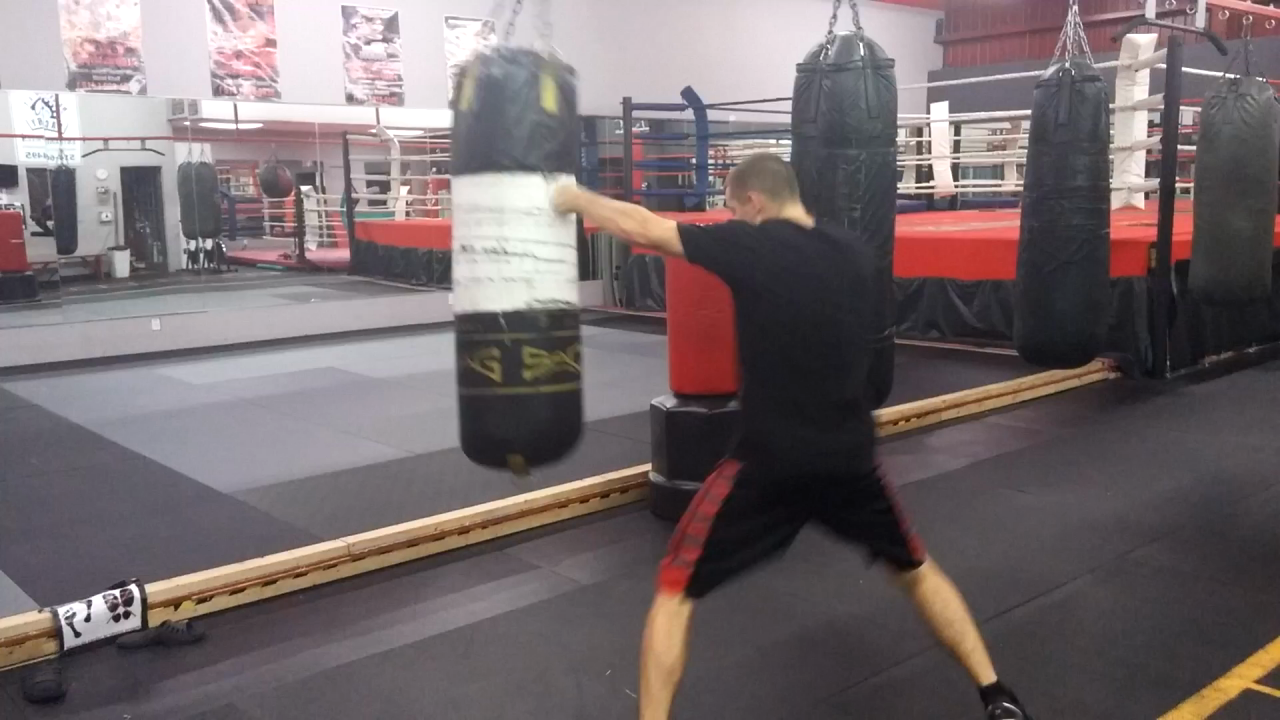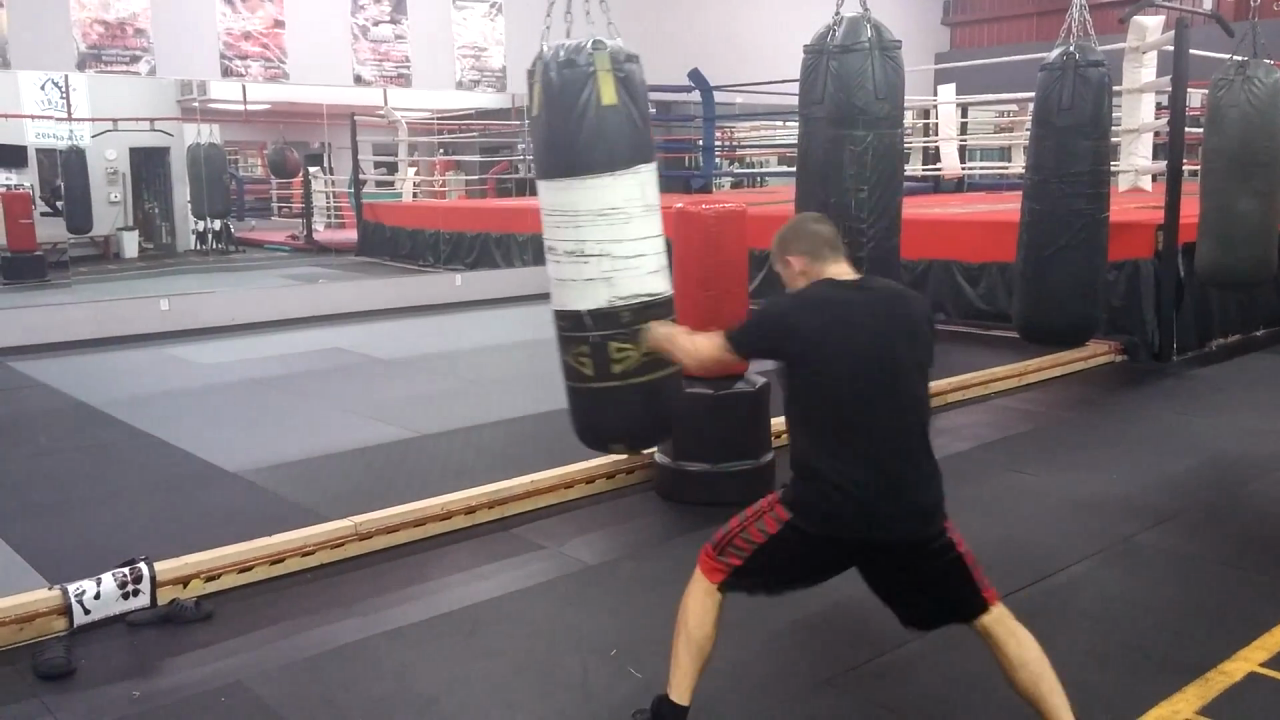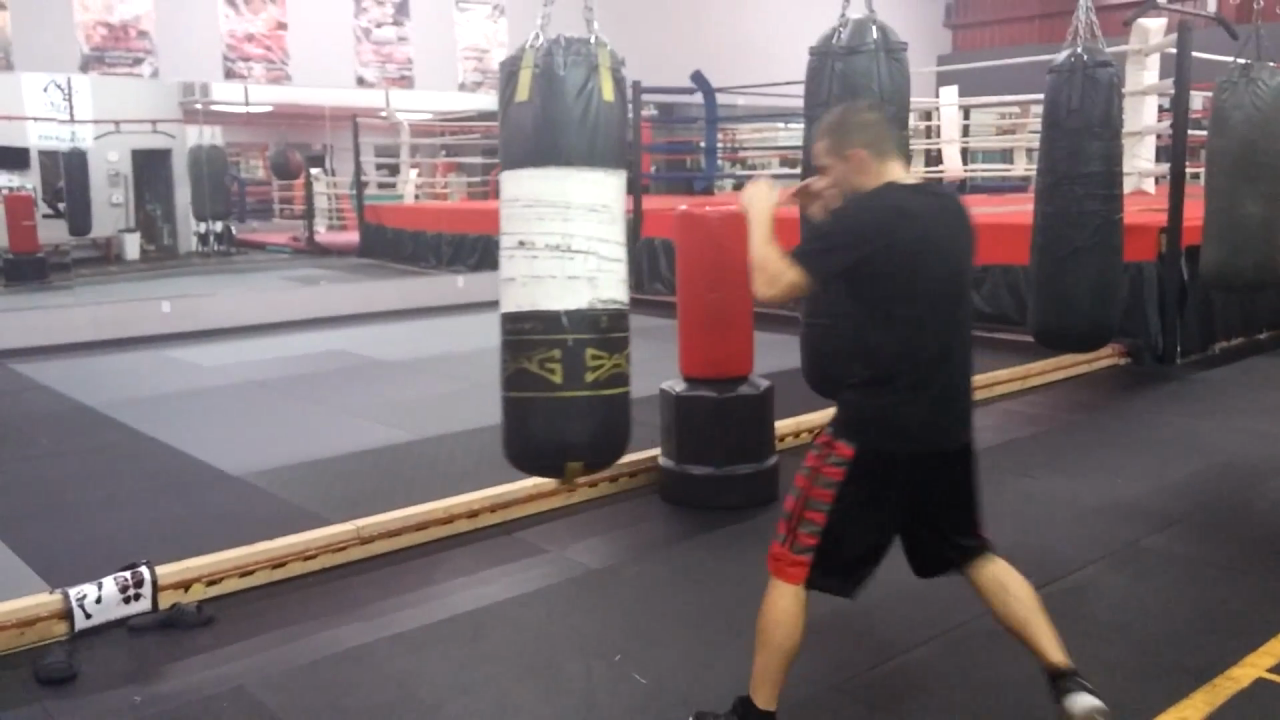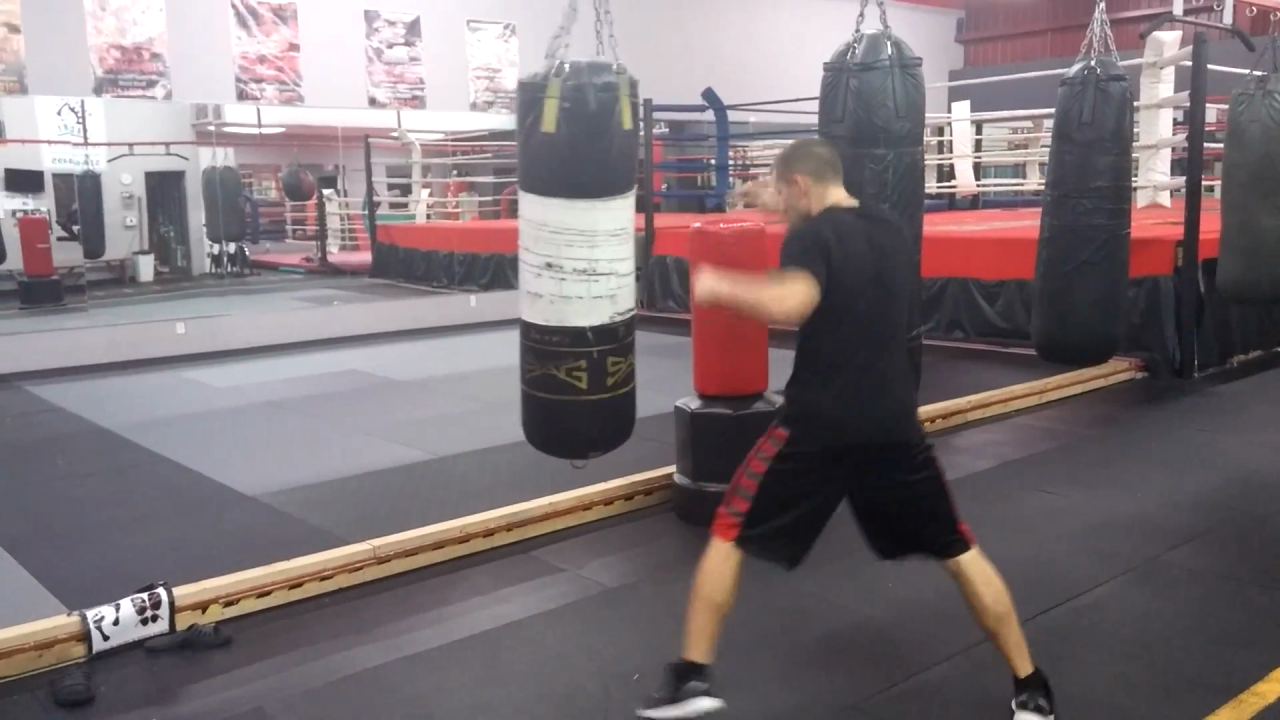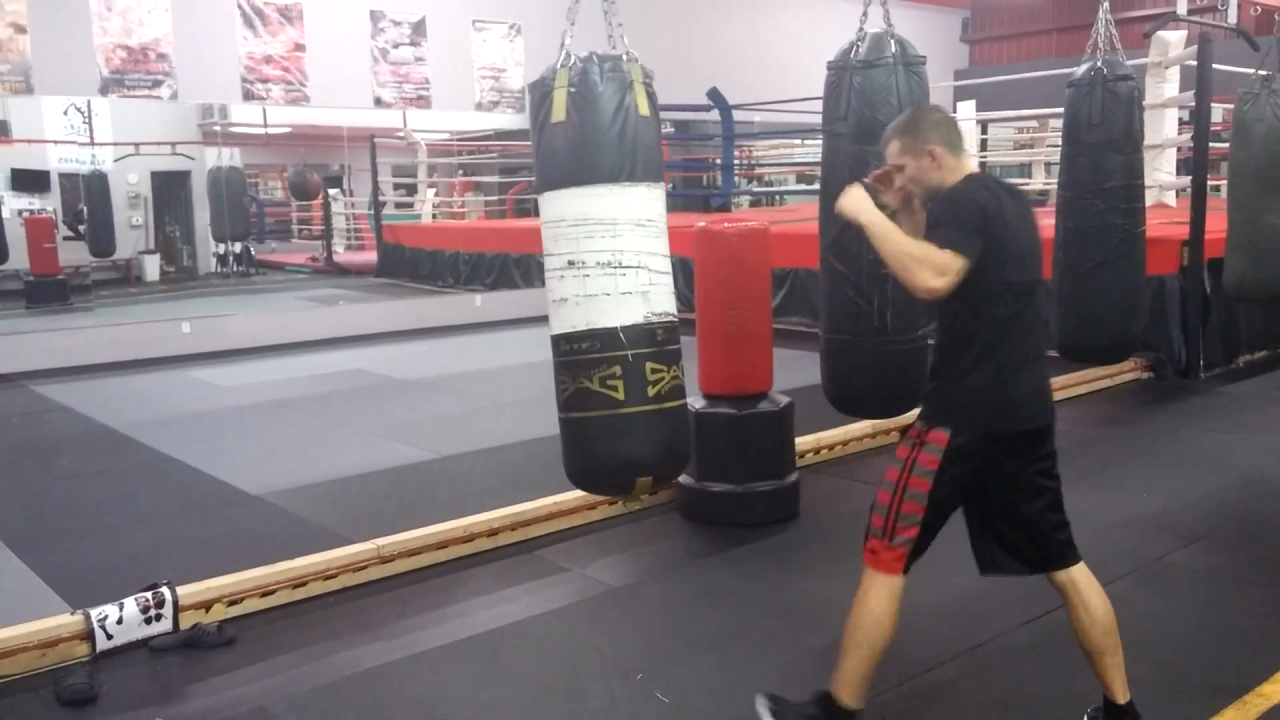
dt=1s
person 1, frame 1
left shoulder: (747, 244)
right shoulder: (851, 252)
left elbow: (643, 229)
left wrist: (576, 198)
left hip: (767, 461)
right hip: (848, 454)
left knee: (672, 589)
right knee: (912, 571)
person 1, frame 2
left shoulder: (792, 315)
right shoulder: (911, 309)
left elbow: (701, 355)
left wrist: (663, 334)
left hip: (821, 509)
right hip: (914, 511)
left knee: (712, 572)
right knee: (990, 615)
person 1, frame 3
left shoulder: (857, 221)
right shoulder: (949, 211)
left elbow: (772, 286)
left wrist: (759, 213)
left hip: (872, 430)
right hip: (947, 426)
left knee: (792, 567)
right knee: (975, 557)
person 1, frame 4
left shoulder: (814, 233)
right shoulder: (890, 231)
left elbow: (788, 305)
left wrist: (720, 286)
right wrist: (780, 215)
left hip: (814, 426)
right hip: (894, 425)
left knee: (730, 535)
right knee: (959, 553)
person 1, frame 5
left shoulder: (965, 202)
right shoulder: (1010, 203)
left elbow: (934, 279)
left wrist: (869, 215)
right wrist: (906, 209)
left hip: (964, 417)
right hip: (1025, 414)
left knee: (885, 560)
right knee: (1062, 562)
